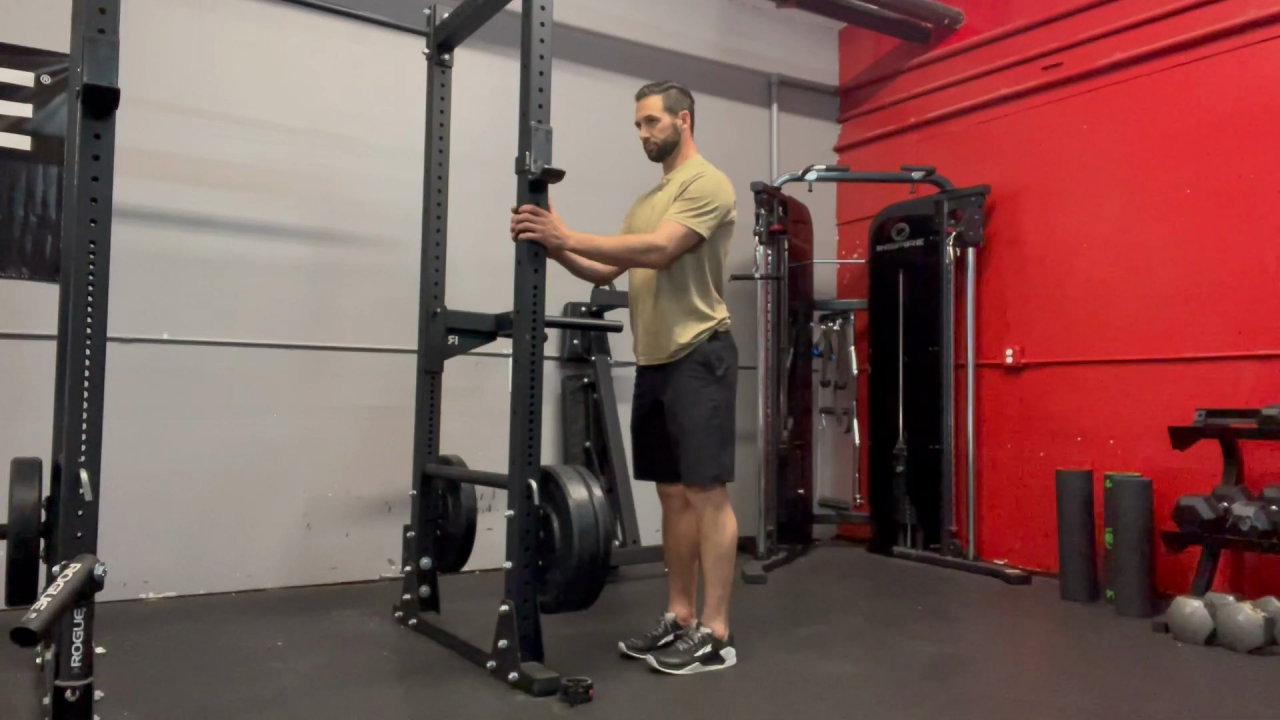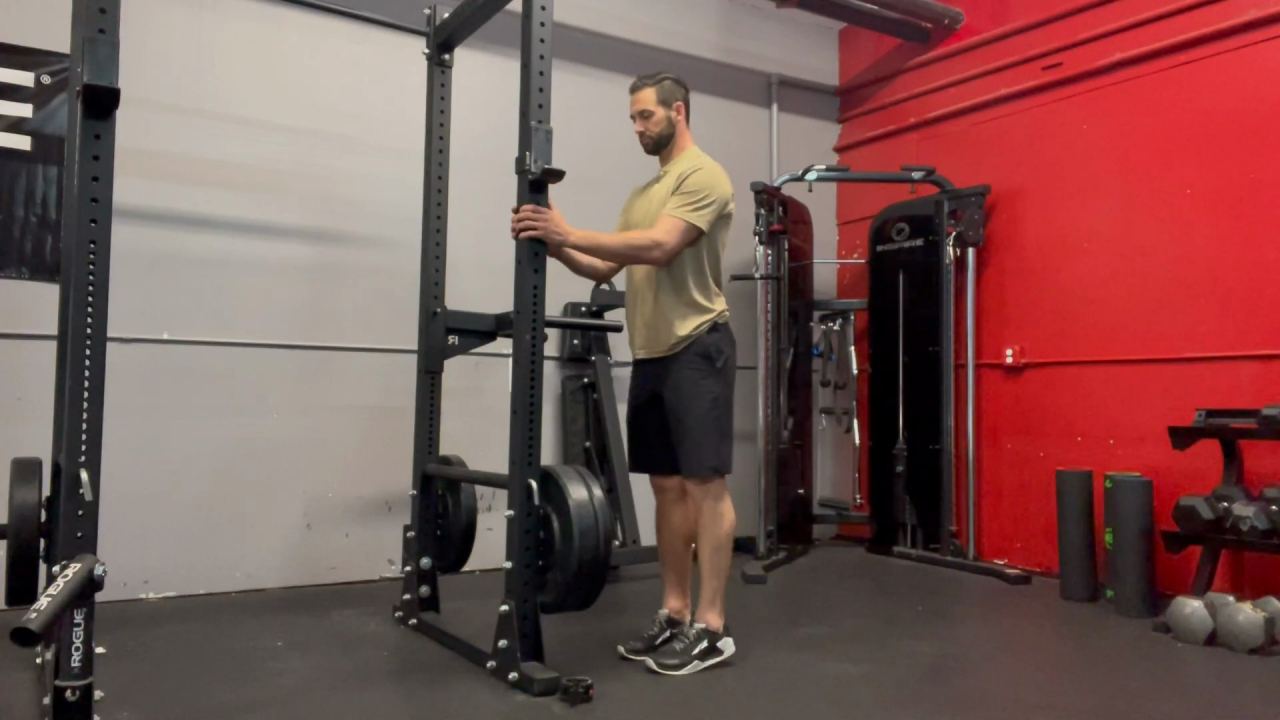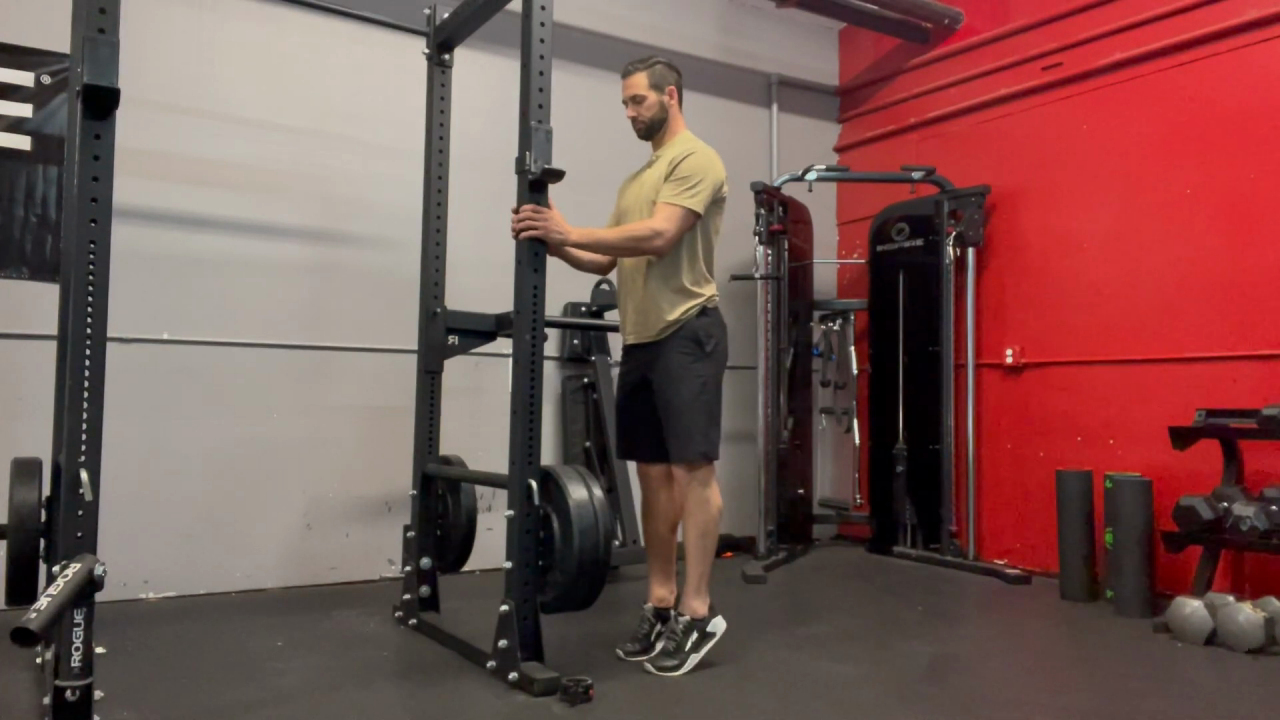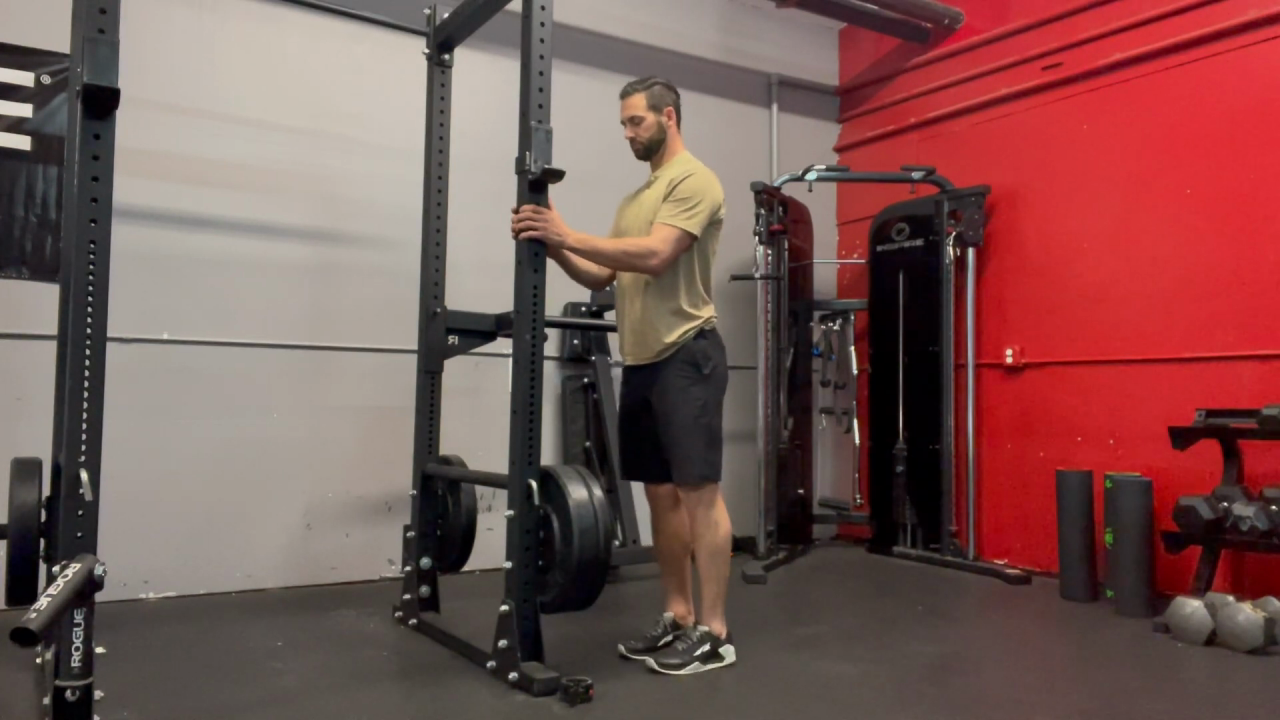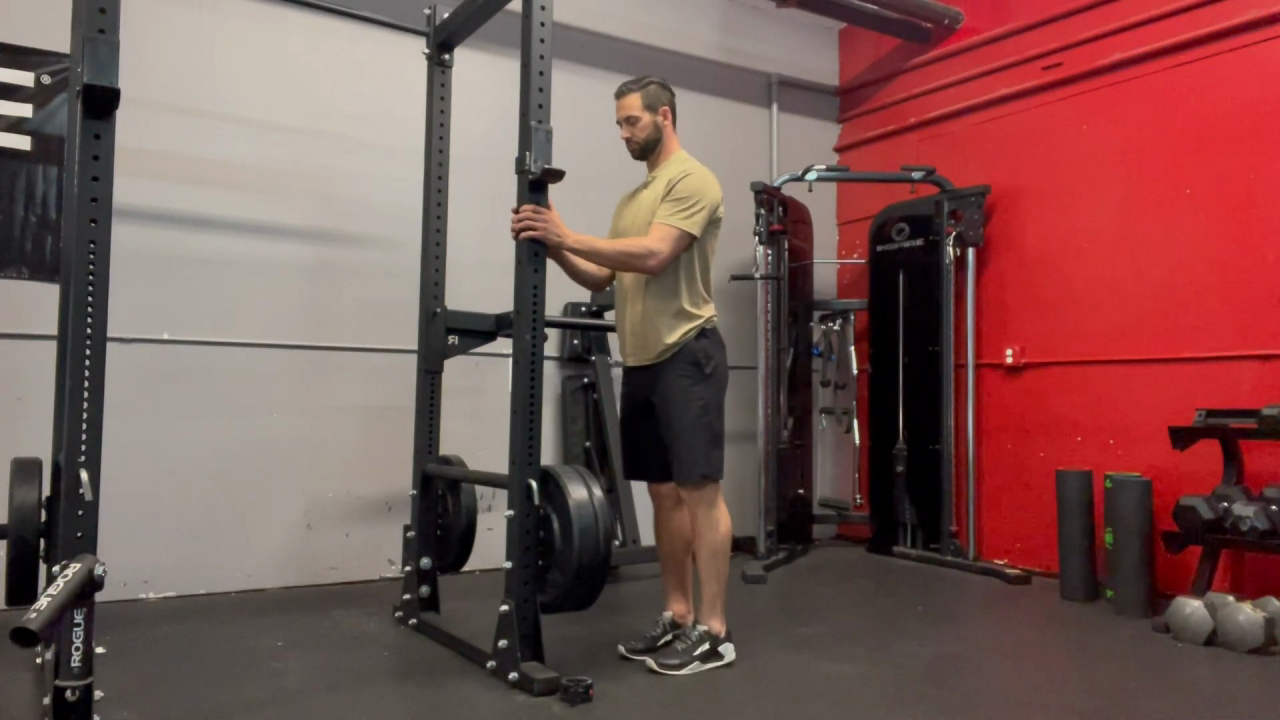
dt=1s
person 1, frame 1
left shoulder: (707, 184)
right shoulder: (649, 198)
left elbow: (658, 251)
right elbow: (607, 270)
left wrist: (568, 236)
right wrist: (555, 248)
left hip: (697, 356)
right hip: (654, 360)
left knee: (706, 491)
right knee: (673, 491)
left ankle: (715, 633)
right ankle: (679, 617)
person 1, frame 2
left shoulder: (703, 176)
right shoulder: (645, 191)
left elbow: (660, 248)
right elbow: (605, 267)
left wrist: (571, 233)
right wrist: (556, 245)
left hip: (696, 349)
right hip: (650, 354)
left knee: (704, 483)
right knee: (667, 485)
left ankle: (711, 626)
right ankle: (673, 614)
person 1, frame 3
left shoulder: (695, 161)
right shoulder: (637, 178)
left elbow: (659, 237)
right elbow: (606, 259)
left wrist: (570, 231)
right wrist: (556, 243)
left hip: (686, 334)
right hip: (641, 340)
left knee: (691, 470)
right knee: (654, 473)
left ankle: (697, 612)
right ankle: (661, 604)
person 1, frame 4
left shoulder: (693, 181)
right shoulder: (637, 196)
left elbow: (655, 256)
right elbow: (602, 275)
left wrist: (570, 236)
right wrist: (556, 249)
left hip: (686, 355)
right hip: (641, 361)
left knee: (697, 490)
right knee: (661, 491)
left ankle: (713, 632)
right ankle: (678, 617)
person 1, frame 5
left shoulder: (691, 181)
right shoulder: (635, 196)
left elbow: (655, 256)
right elbow: (603, 275)
left wrist: (569, 236)
right wrist: (555, 247)
left hip: (687, 355)
right hip: (641, 361)
left knee: (699, 489)
right knee: (664, 490)
left ankle: (712, 631)
right ankle: (676, 616)
